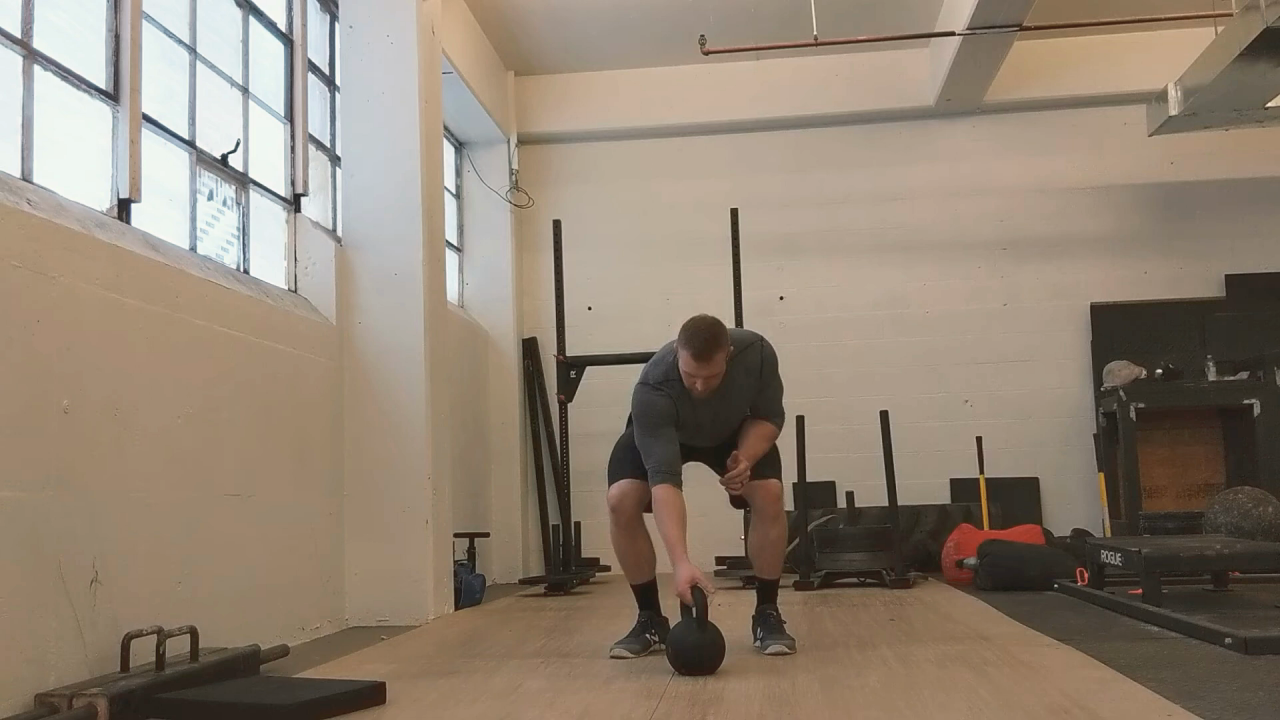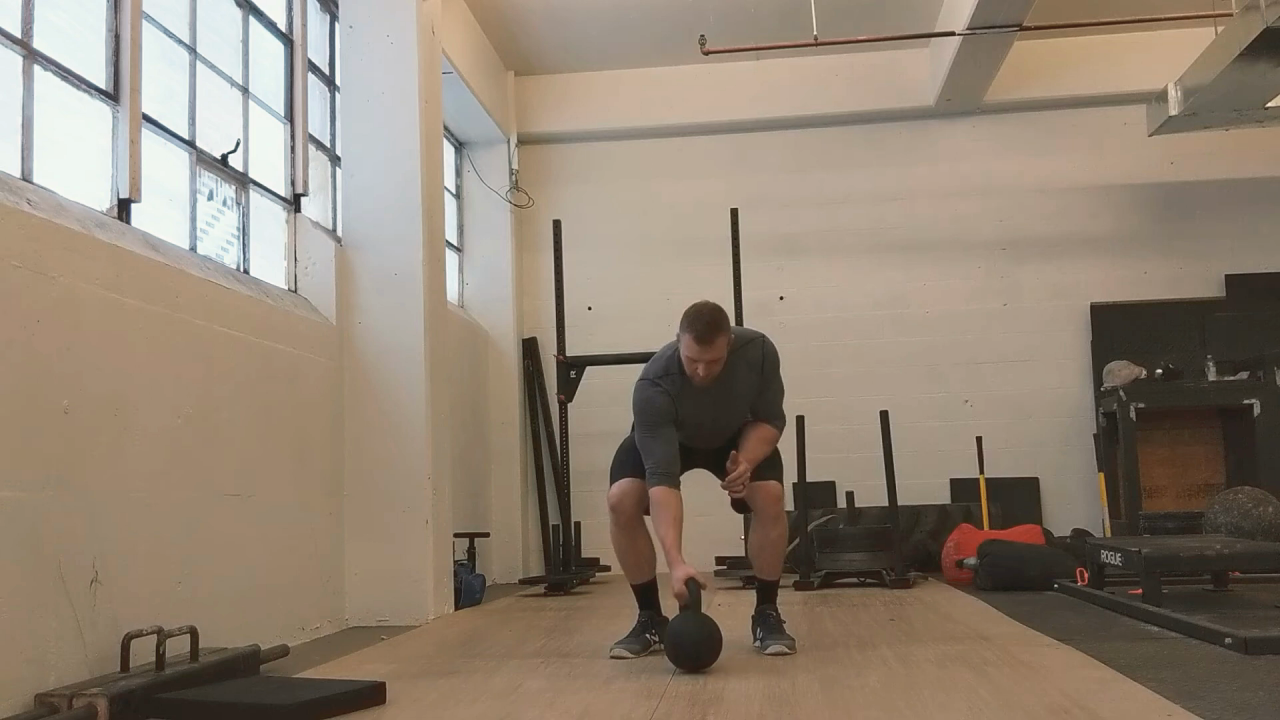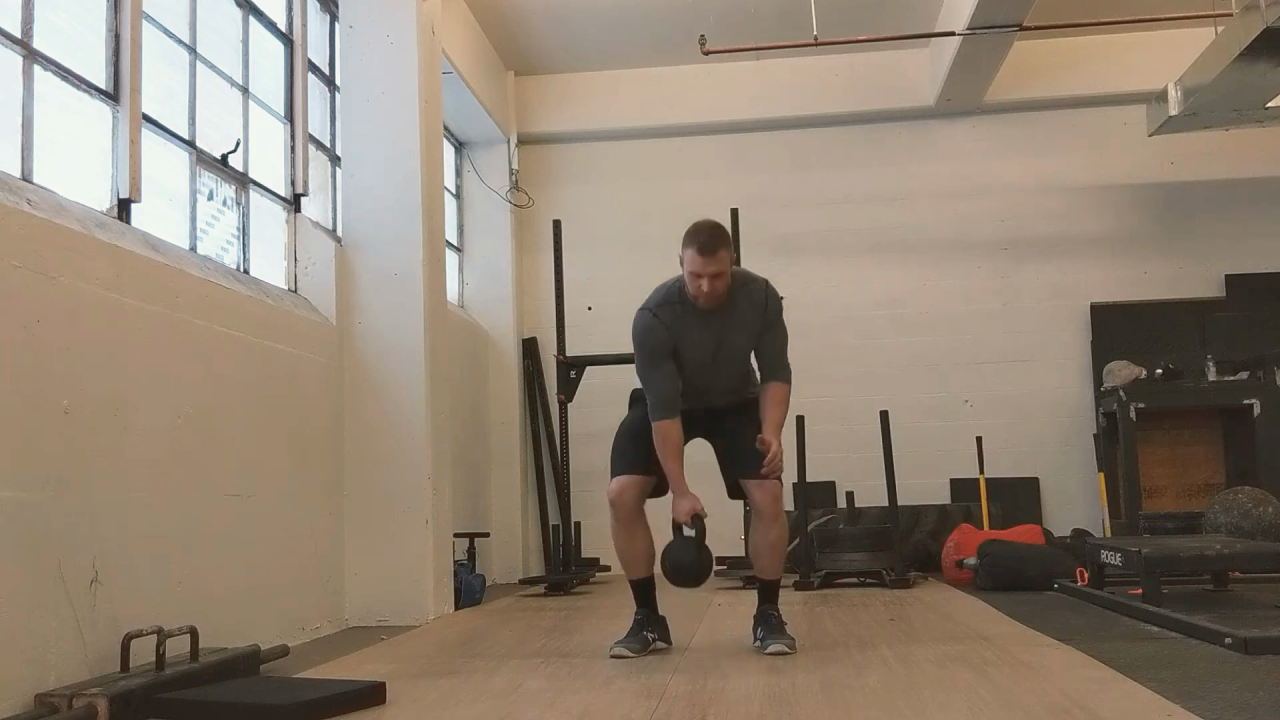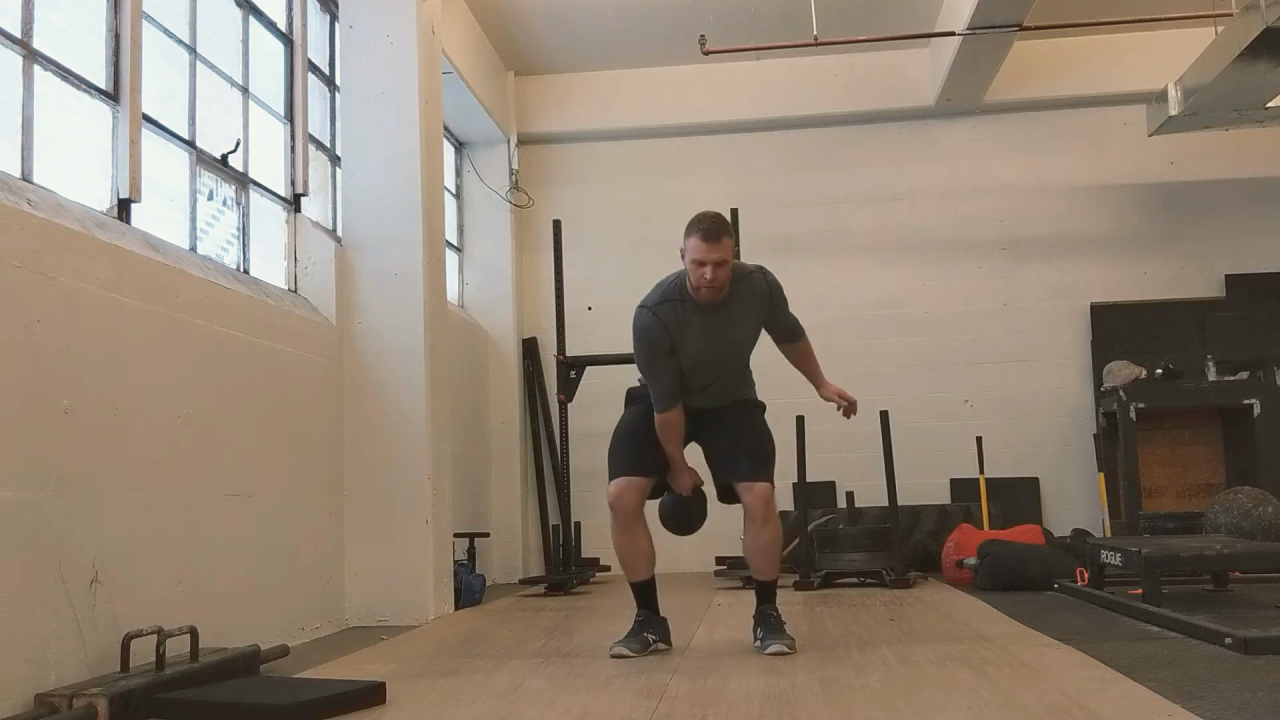
dt=0.4s
person 1, frame 1
left shoulder: (756, 353)
right shoulder: (652, 388)
left elbow: (770, 416)
right elbow: (664, 480)
left wrist: (746, 457)
right wrist: (681, 561)
left hip: (734, 430)
right hip: (661, 433)
left knee: (769, 493)
right knee: (621, 500)
left ankle: (767, 615)
right ankle: (650, 620)
person 1, frame 2
left shoulder: (758, 352)
right shoulder: (654, 385)
left elbow: (770, 419)
right elbow: (662, 478)
left wrist: (746, 461)
right wrist: (676, 562)
left hip: (736, 436)
right hip: (665, 439)
left knee: (769, 496)
right knee: (621, 500)
left ankle: (767, 615)
right ankle: (651, 620)
person 1, frame 3
left shoulder: (759, 296)
right shoulder: (654, 317)
left elbow: (776, 374)
right elbow: (664, 408)
left wrist: (772, 434)
right wrist: (679, 491)
left hip: (736, 402)
right hip: (661, 405)
left knee: (767, 492)
right knee: (622, 495)
left ankle: (768, 614)
right ankle: (648, 621)
person 1, frame 4
left shoulder: (761, 287)
right shoulder: (656, 313)
left elbow: (790, 335)
right elbow: (665, 401)
left wrist: (822, 386)
right wrist: (677, 464)
left hip: (732, 402)
right hip: (660, 404)
left knee: (759, 497)
right knee: (622, 498)
left ankle: (767, 617)
right ankle: (648, 621)
